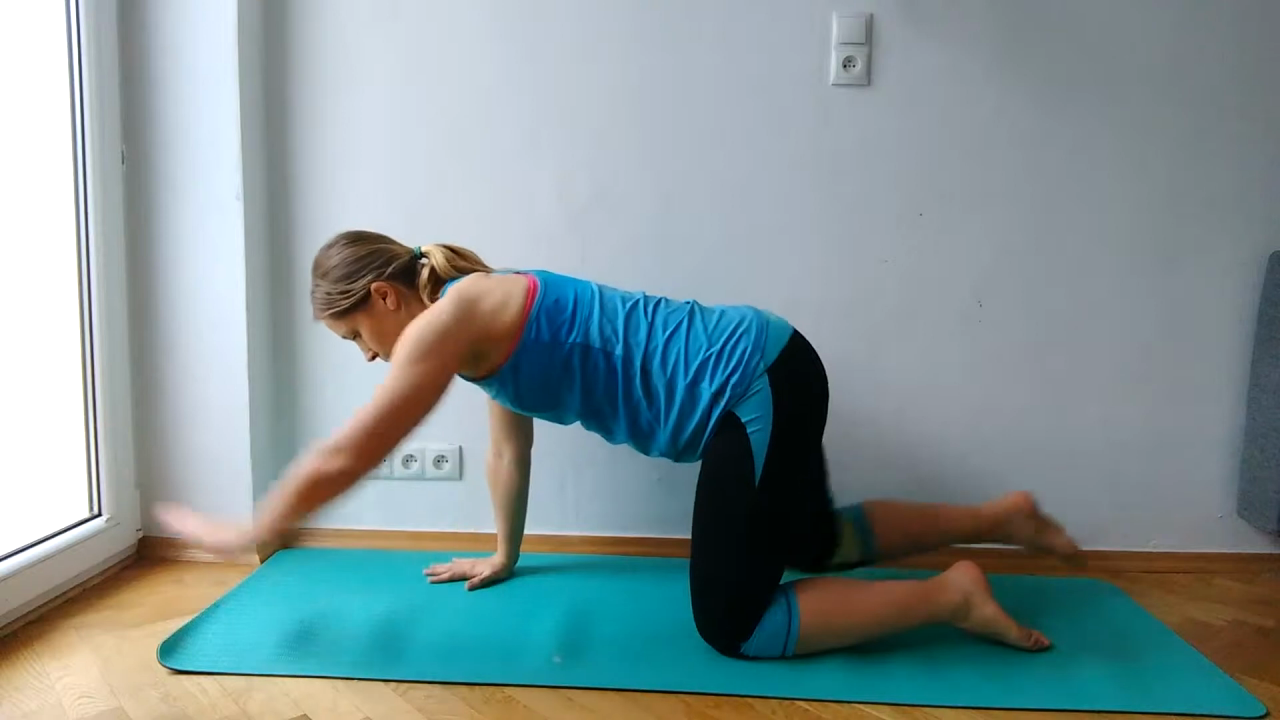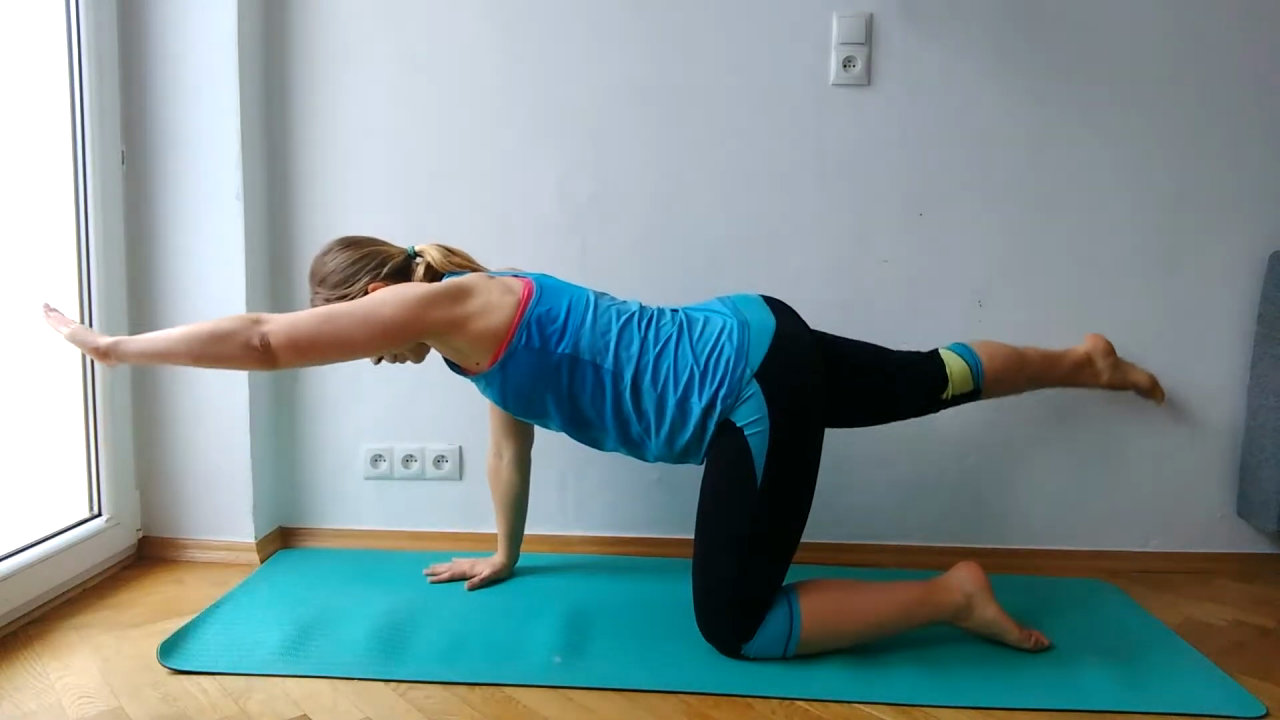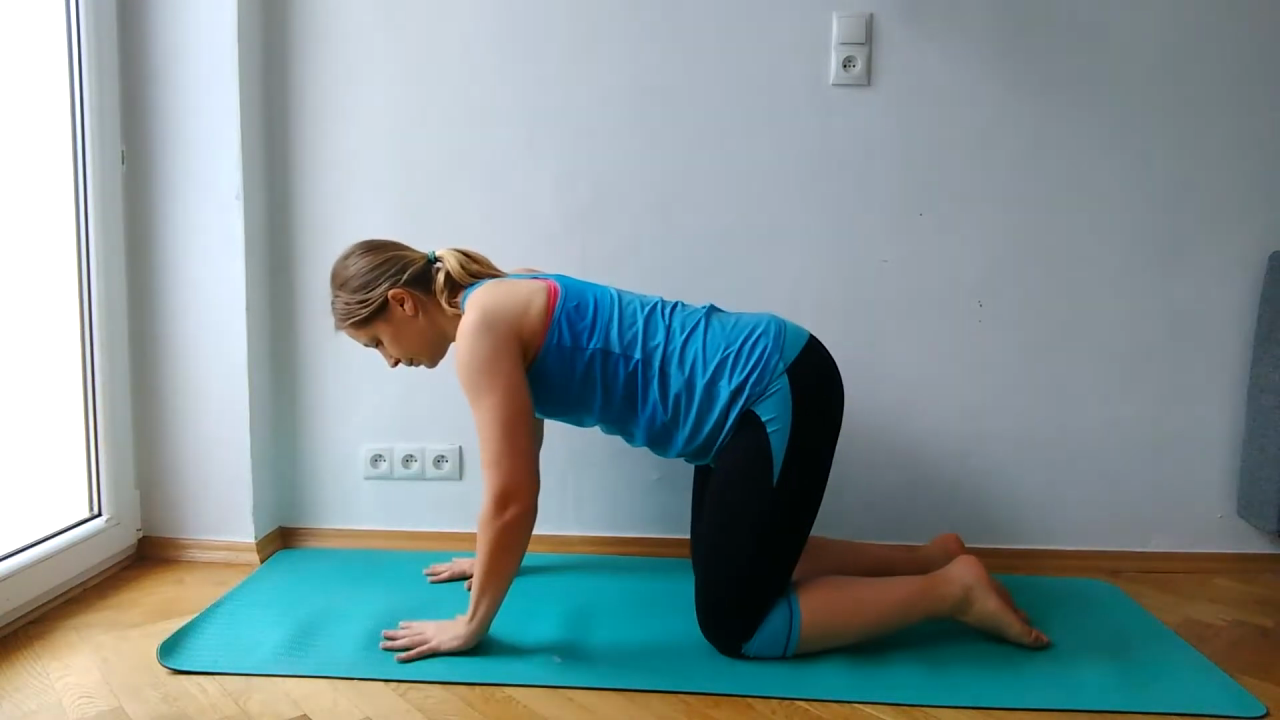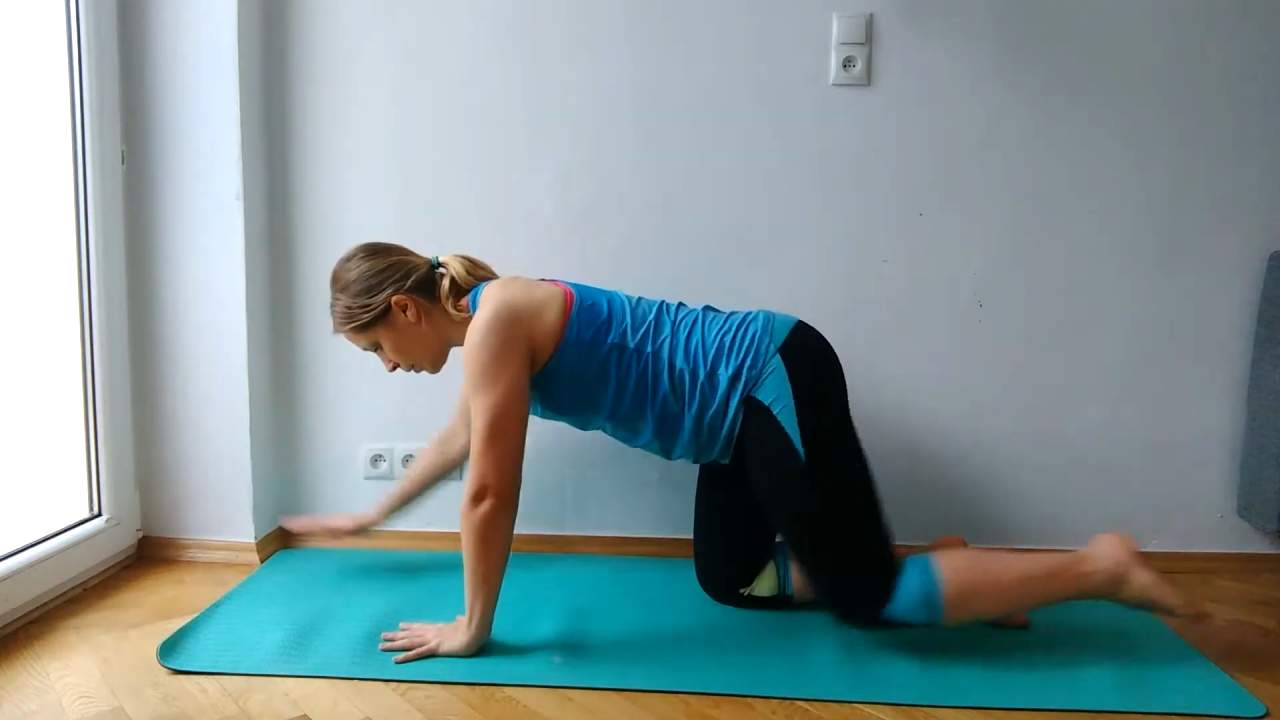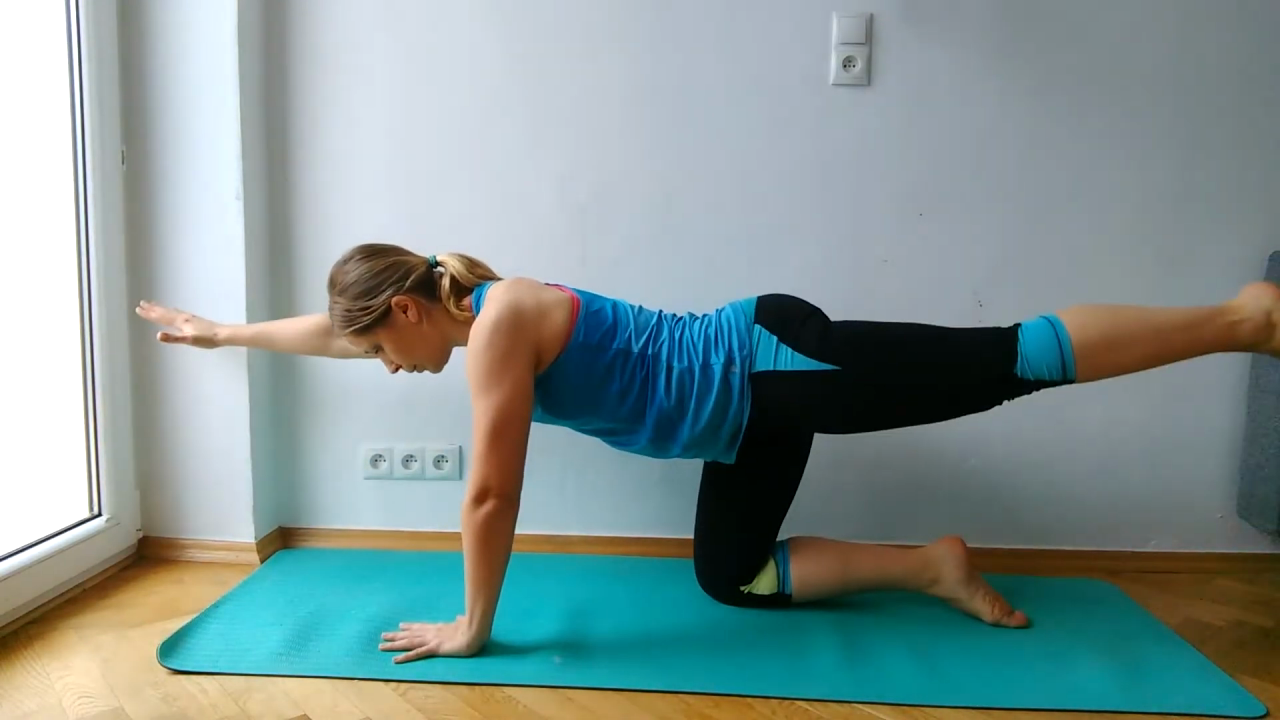
dt=1s
person 1, frame 1
left shoulder: (450, 320)
right shoulder: (473, 316)
left elbow: (345, 456)
right elbow: (507, 443)
left wrist: (248, 533)
right wrist: (503, 553)
left hip: (758, 388)
right hip: (757, 373)
left knee: (731, 624)
right knee: (811, 542)
left ankle: (951, 594)
right ankle: (1000, 518)
person 1, frame 2
left shoulder: (450, 304)
right shoulder: (479, 314)
left elbow: (266, 340)
right elbow: (510, 439)
left wrist: (115, 346)
right wrist: (501, 555)
left hip: (750, 383)
right hip: (754, 348)
left knee: (733, 623)
right knee: (928, 381)
left ankle: (952, 593)
right ankle: (1089, 364)
person 1, frame 3
left shoulder: (480, 325)
right shoulder: (503, 305)
left elbow: (512, 497)
right elbow: (523, 449)
left wrist: (470, 625)
right wrist: (493, 558)
left hip: (774, 391)
right hip: (758, 388)
left knee: (732, 624)
right knee: (731, 567)
left ankle: (951, 588)
right ankle: (931, 556)
person 1, frame 4
left shoulder: (491, 325)
right shoulder: (497, 320)
left elbow: (490, 495)
right elbow: (462, 437)
left wrist: (471, 627)
right wrist: (371, 515)
left hip: (773, 380)
right hip: (751, 392)
left knee: (863, 596)
right knee: (730, 578)
left ankle: (1096, 567)
right ankle: (943, 561)
person 1, frame 5
left shoulder: (497, 326)
right shoulder: (463, 309)
left elbow: (490, 497)
right elbow: (334, 326)
left wrist: (471, 628)
right wrist: (218, 331)
left hip: (775, 361)
right hip: (753, 397)
left knee: (1006, 359)
right knee: (731, 577)
right ankle: (932, 567)
